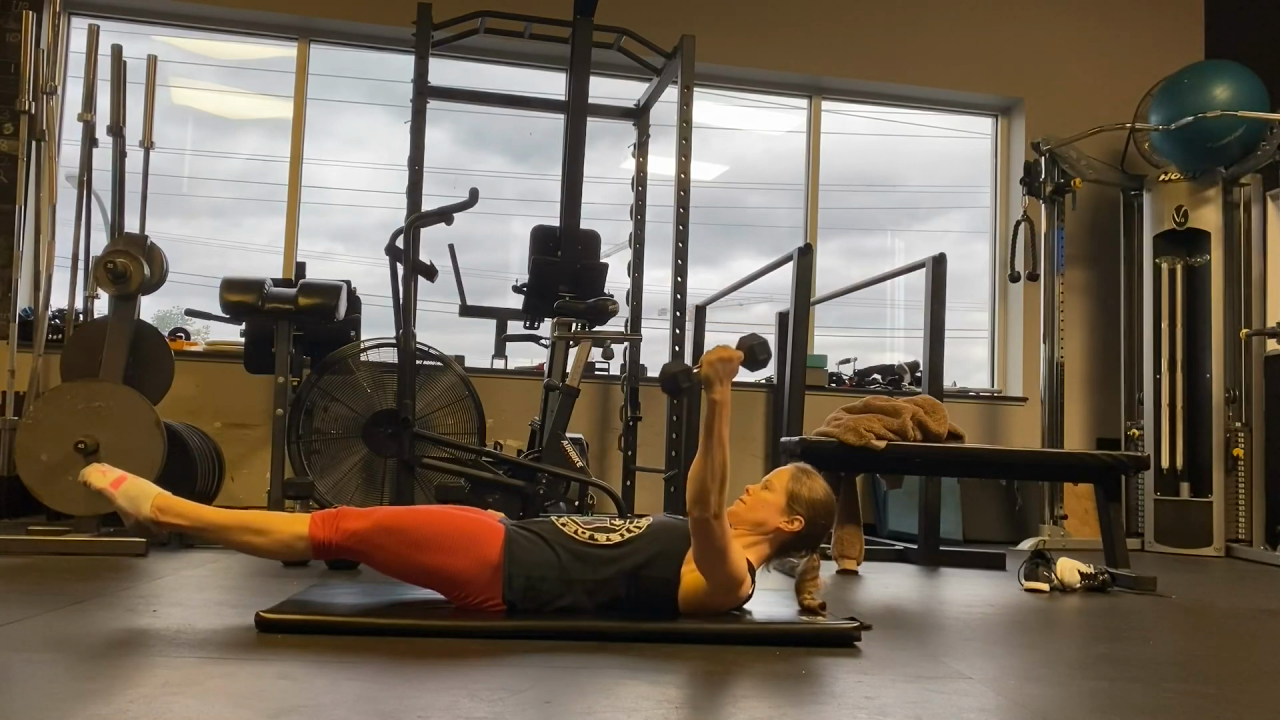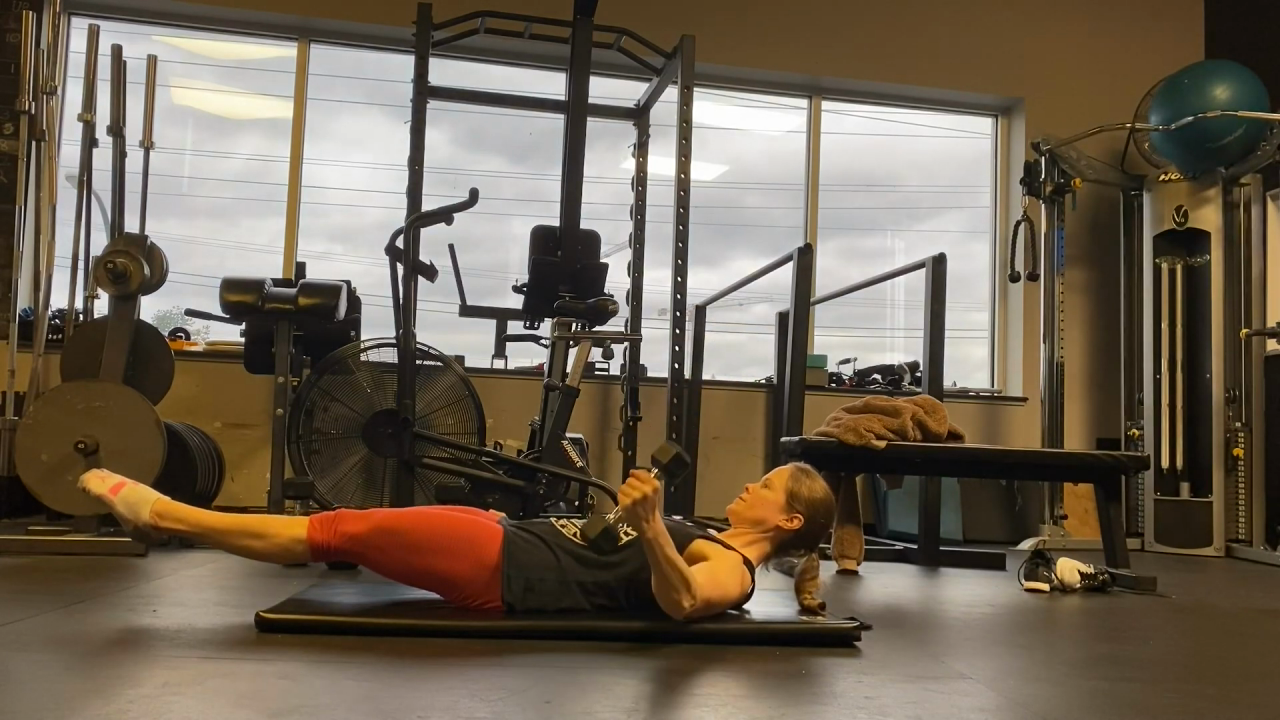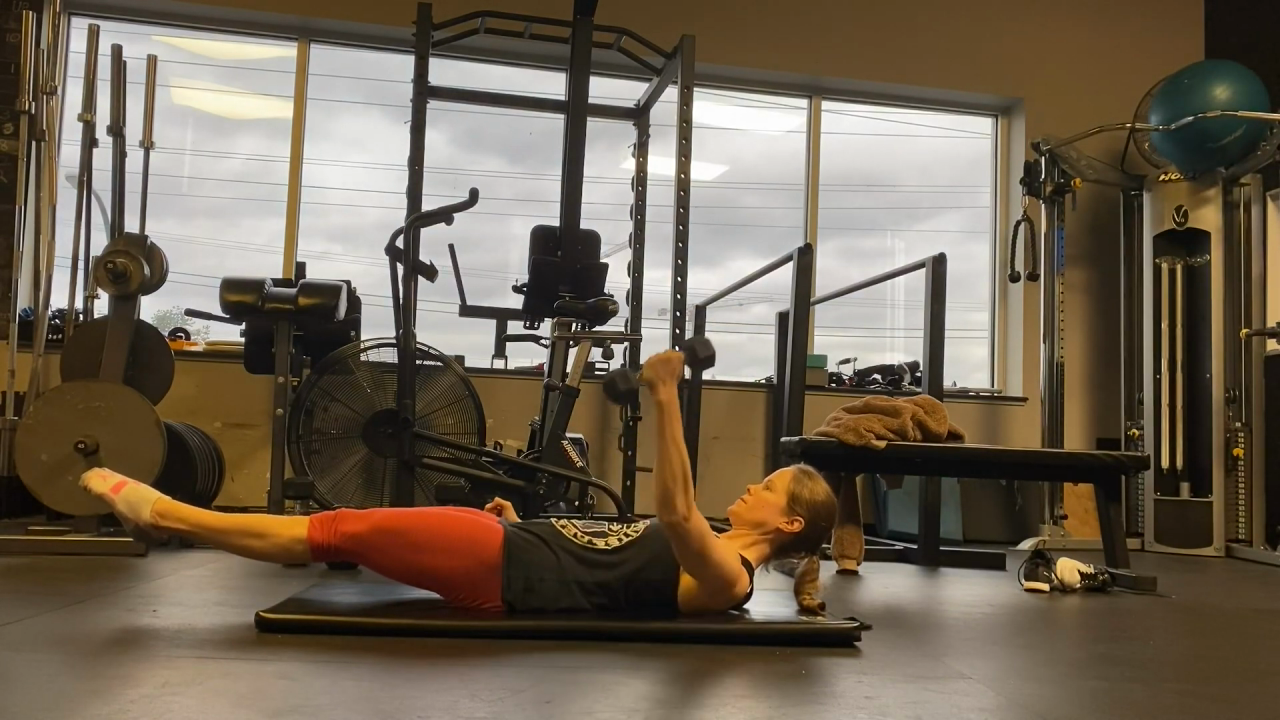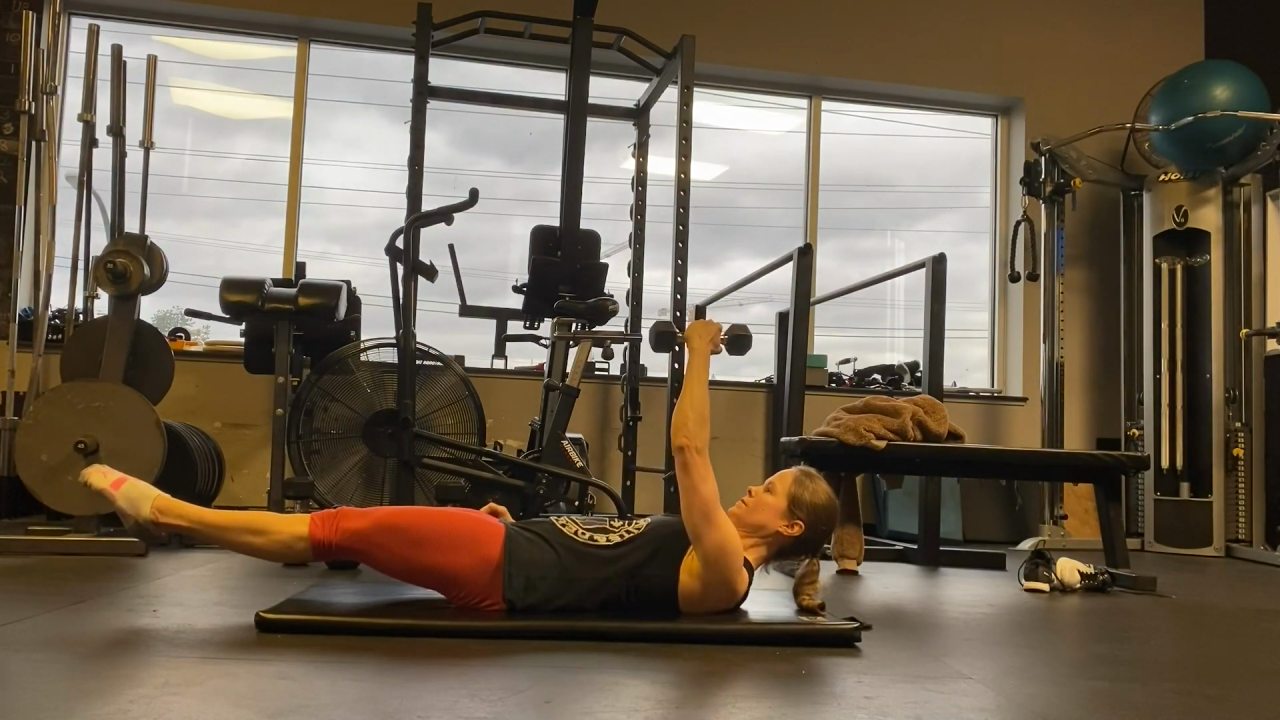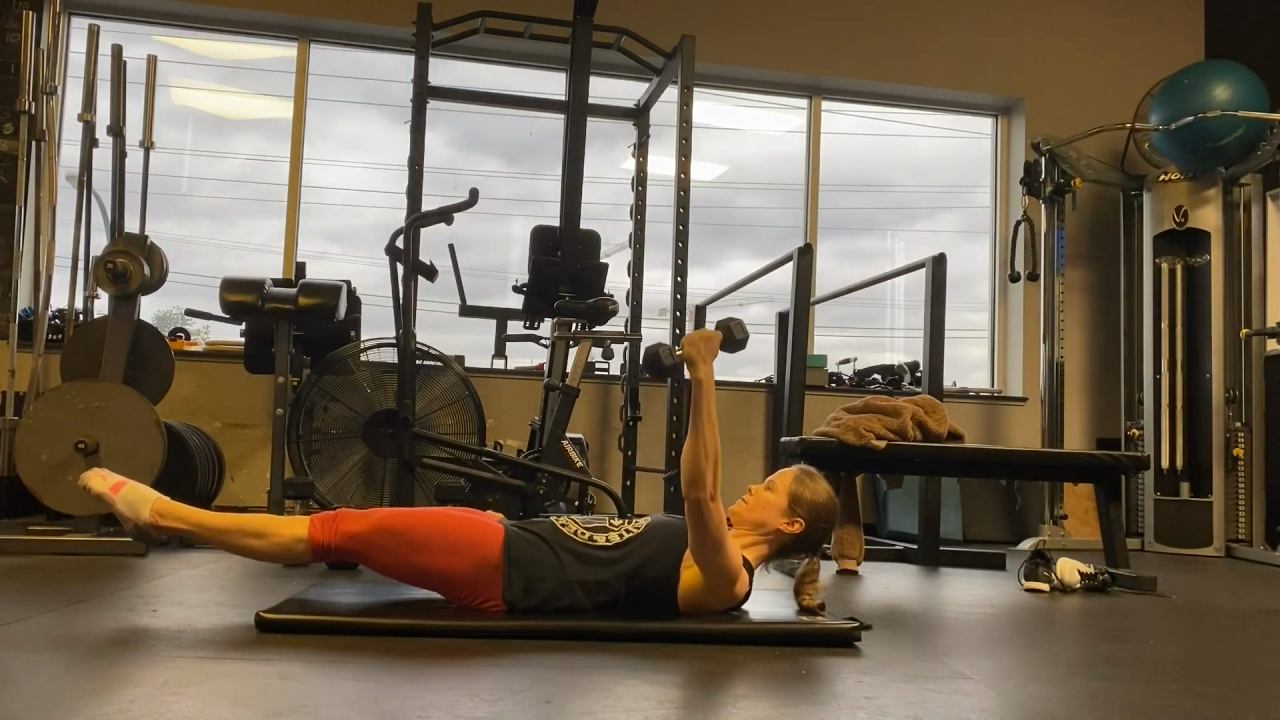
dt=1s
person 1, frame 1
left shoulder: (727, 577)
right shoulder: (708, 551)
left elbow: (705, 506)
left wrist: (718, 400)
left hip: (504, 571)
right hip: (516, 542)
left knee: (340, 528)
right knee: (344, 528)
left ankle: (165, 509)
right ankle: (165, 509)
person 1, frame 2
left shoulder: (732, 573)
right shoulder: (714, 544)
left elbow: (679, 601)
left wrist: (647, 525)
left hip: (503, 571)
right hip: (513, 540)
left knee: (340, 531)
right knee: (344, 532)
left ankle: (164, 514)
right ankle: (165, 513)
person 1, frame 3
left shoulder: (725, 575)
right shoulder: (716, 553)
left elbow: (675, 512)
left wrist: (666, 402)
right wrist: (520, 521)
left hip: (505, 575)
right hip: (514, 546)
left knee: (339, 532)
right knee: (342, 532)
left ankle: (166, 513)
right ankle: (165, 512)
person 1, frame 4
left shoulder: (724, 573)
right shoulder: (705, 555)
left elbow: (689, 451)
left wrist: (700, 355)
right wrist: (519, 522)
left hip: (503, 571)
right hip: (516, 547)
left knee: (340, 529)
right knee: (343, 530)
left ankle: (166, 509)
right ankle: (169, 512)
person 1, frame 5
left shoulder: (723, 576)
right shoulder: (703, 551)
left elbow: (698, 491)
left wrist: (702, 377)
right wrist: (515, 525)
left hip: (506, 572)
right hip: (517, 546)
left knee: (338, 531)
right knee: (343, 528)
left ankle: (164, 513)
right ankle: (168, 517)
